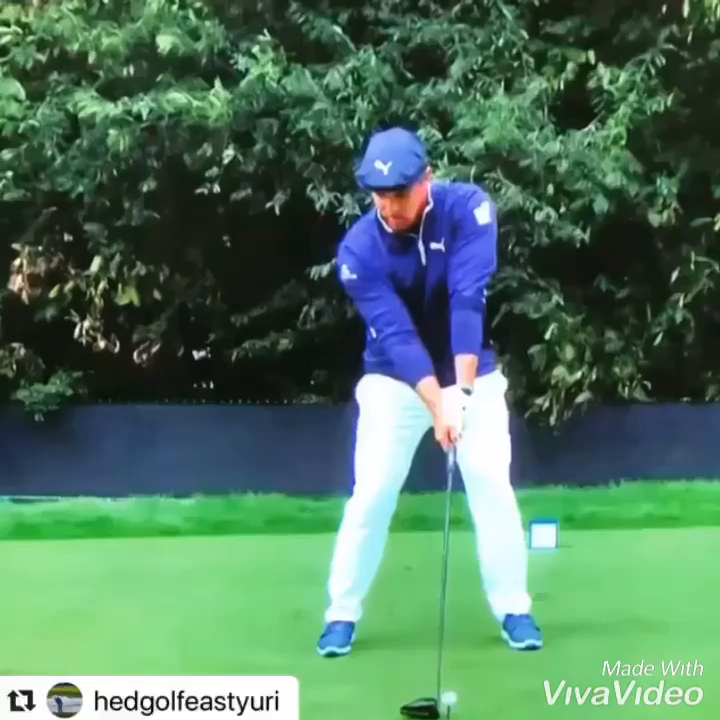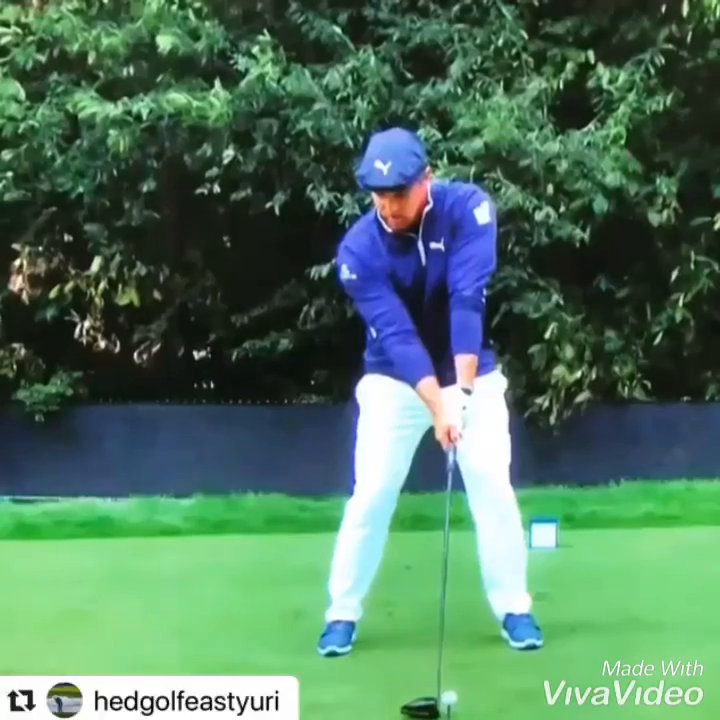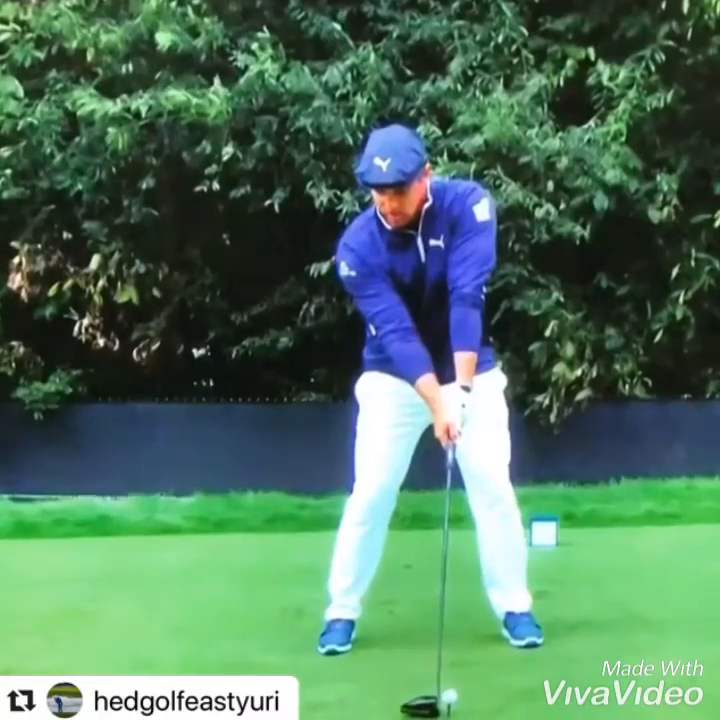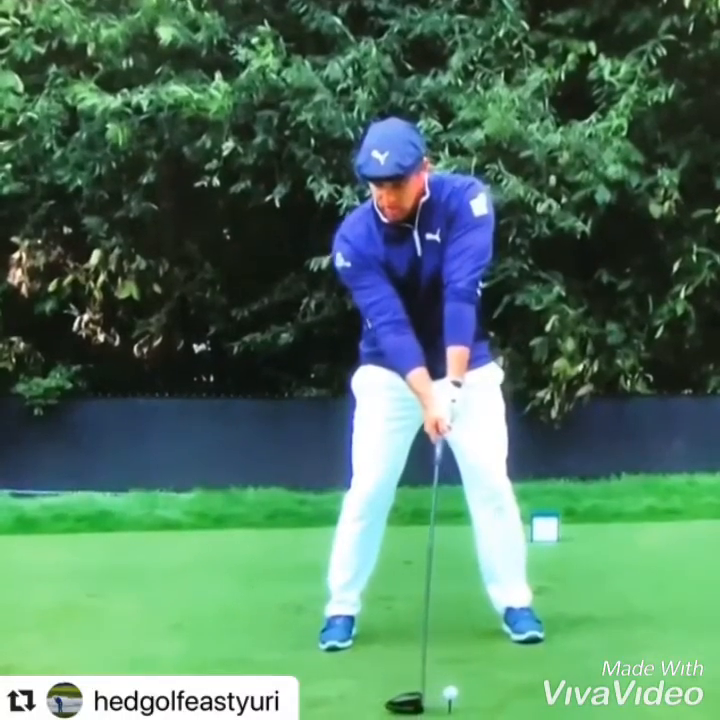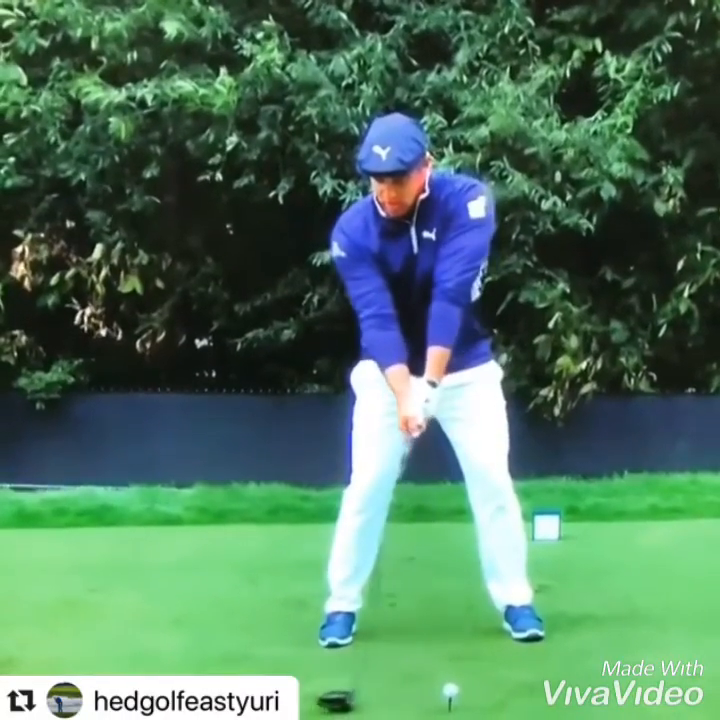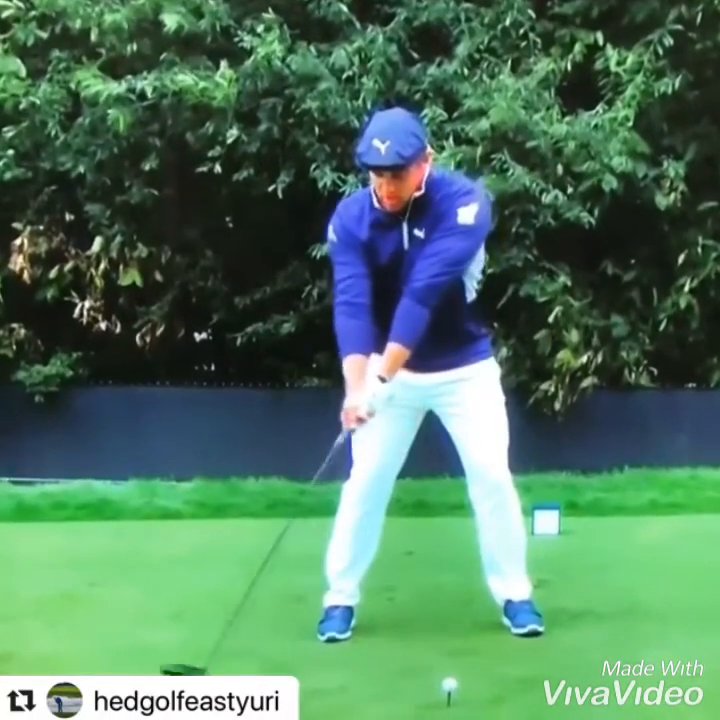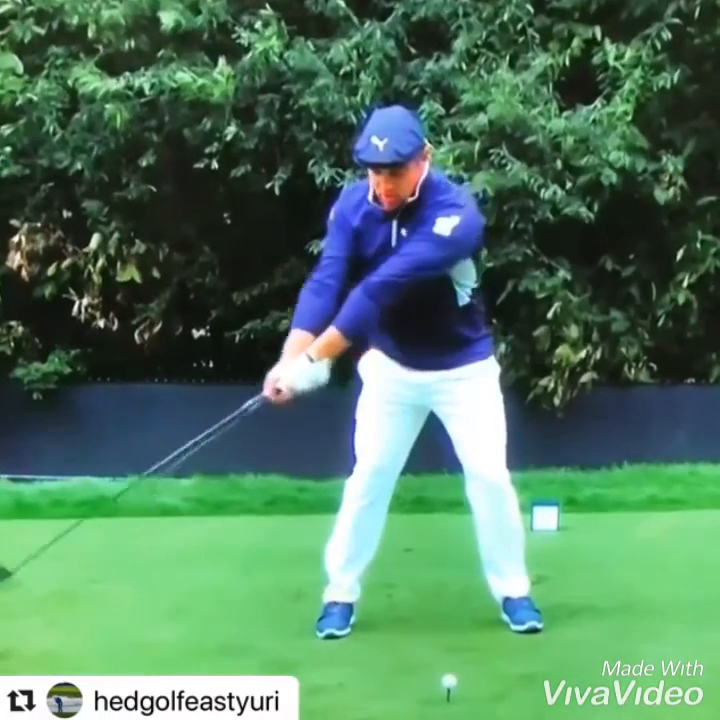
dt=0.7s
person 1, frame 1
left shoulder: (467, 207)
right shoulder: (359, 249)
left elbow: (469, 300)
right elbow: (396, 333)
left wrist: (463, 388)
right wrist: (436, 403)
left hip: (472, 375)
right hip: (395, 382)
left knee: (493, 486)
right knee: (372, 493)
left ankle: (513, 609)
right ankle: (342, 613)
person 1, frame 2
left shoulder: (467, 207)
right shoulder: (358, 249)
left elbow: (469, 301)
right elbow: (395, 333)
left wrist: (462, 389)
right wrist: (436, 404)
left hip: (470, 376)
right hip: (394, 382)
left knee: (493, 487)
right knee: (372, 492)
left ankle: (513, 608)
right ankle: (342, 613)
person 1, frame 3
left shoulder: (467, 204)
right shoulder: (358, 246)
left elbow: (469, 298)
right elbow: (395, 332)
left wrist: (462, 387)
right wrist: (437, 402)
left hip: (470, 374)
right hip: (394, 380)
left knee: (493, 485)
right knee: (372, 491)
left ankle: (514, 607)
right ankle: (342, 611)
person 1, frame 4
left shoulder: (464, 198)
right shoulder: (354, 238)
left elbow: (462, 294)
right elbow: (388, 324)
left wrist: (454, 381)
right wrist: (425, 397)
left hip: (468, 368)
right hip: (389, 376)
left knee: (490, 481)
right knee: (369, 487)
left ankle: (513, 601)
right ankle: (342, 607)
person 1, frame 5
left shoulder: (467, 200)
right shoulder: (352, 230)
left elbow: (452, 295)
right elbow: (376, 318)
left wrist: (431, 384)
right wrist: (403, 393)
left hip: (466, 370)
right hip: (388, 372)
left knee: (492, 479)
right knee: (368, 485)
left ankle: (514, 599)
right ankle: (343, 603)
person 1, frame 6
left shoulder: (464, 202)
right shoulder: (350, 217)
left elbow: (424, 293)
right elbow: (352, 304)
left wrist: (383, 381)
right wrist: (357, 384)
left hip: (465, 367)
right hip: (384, 366)
left knee: (491, 476)
right knee: (366, 480)
left ankle: (514, 593)
right ankle: (341, 596)
person 1, frame 7
left shoulder: (456, 214)
right shoulder: (352, 204)
left elbow: (382, 288)
right elbow: (327, 282)
left wrist: (315, 360)
right wrist: (290, 355)
left hip: (463, 368)
right hip: (390, 366)
left knee: (489, 476)
right knee: (369, 477)
left ankle: (512, 590)
right ankle: (341, 593)
